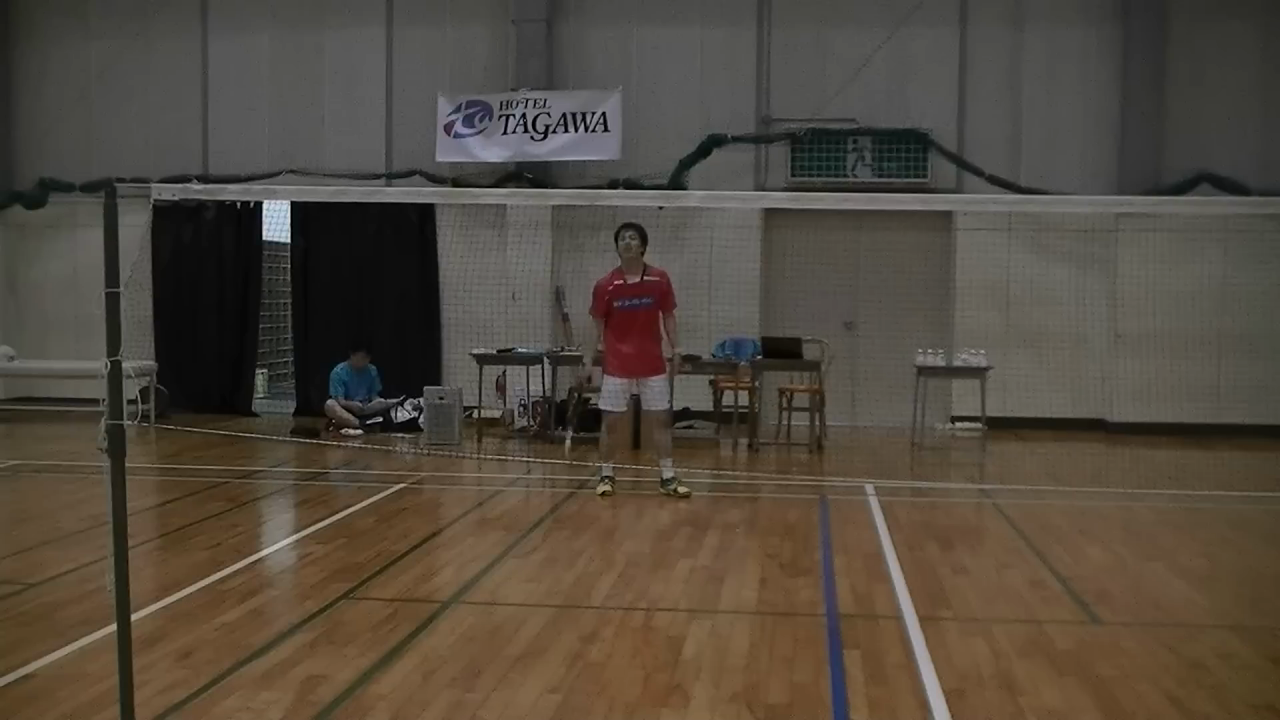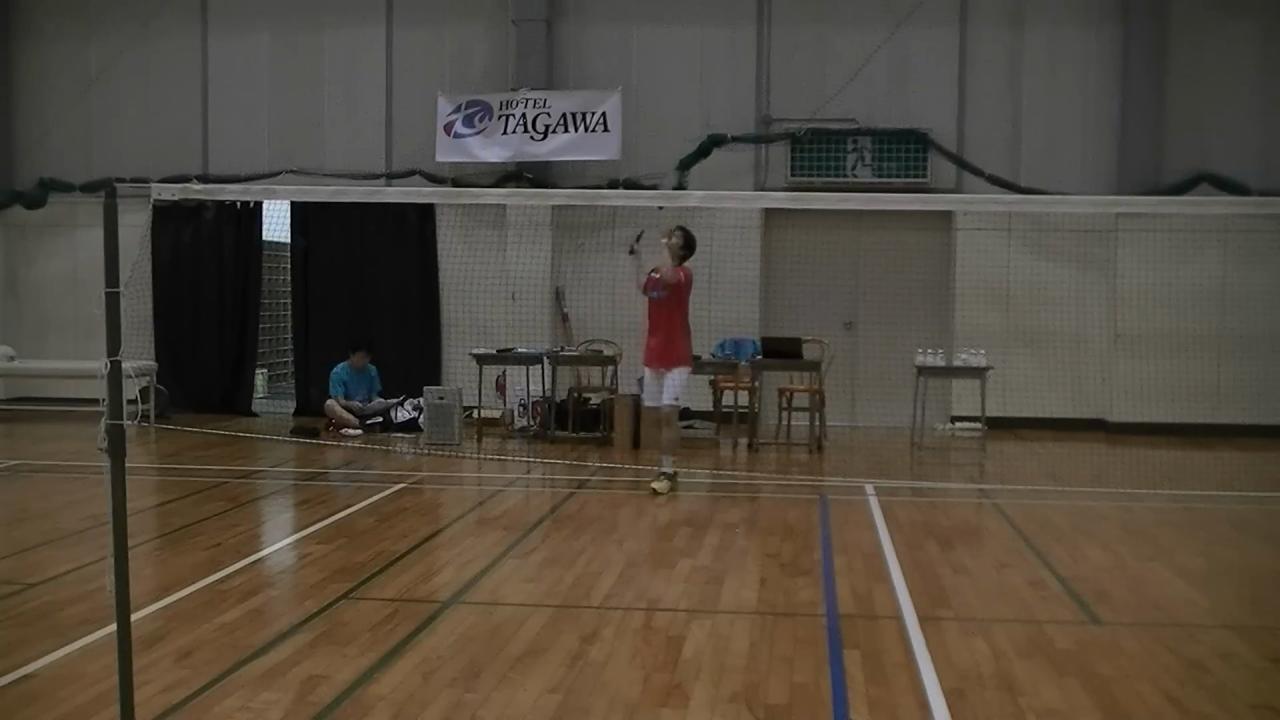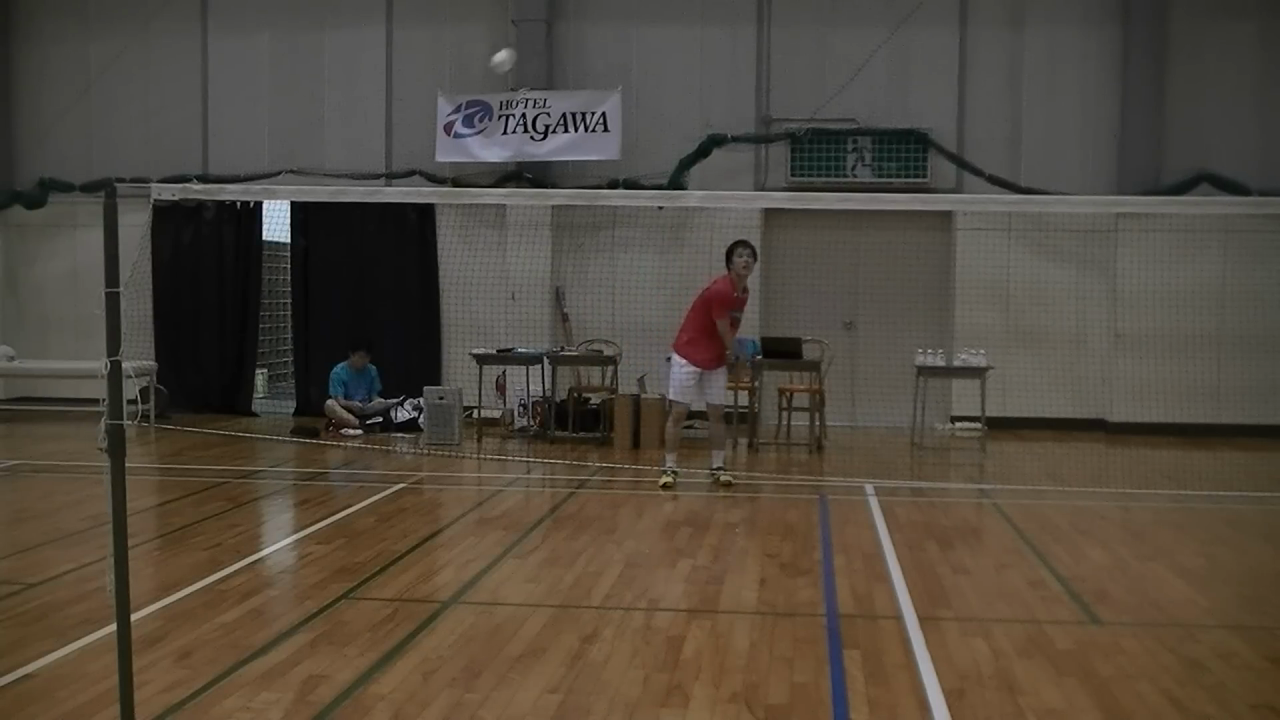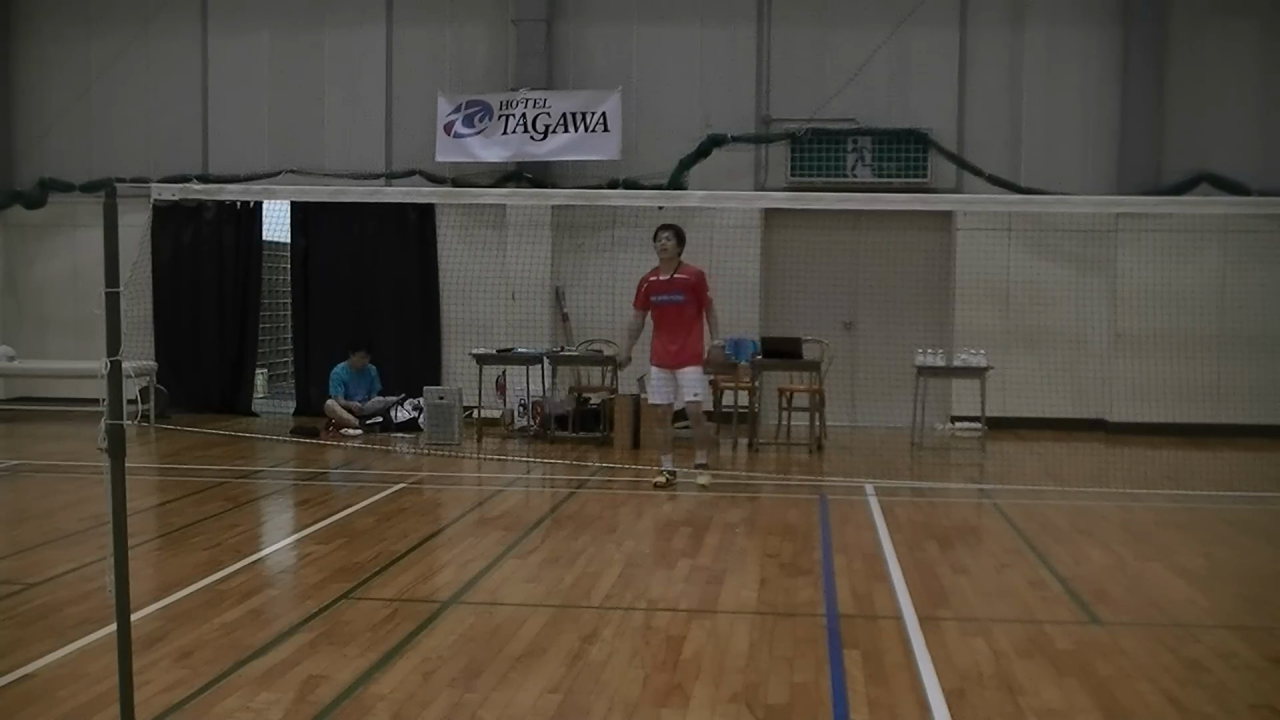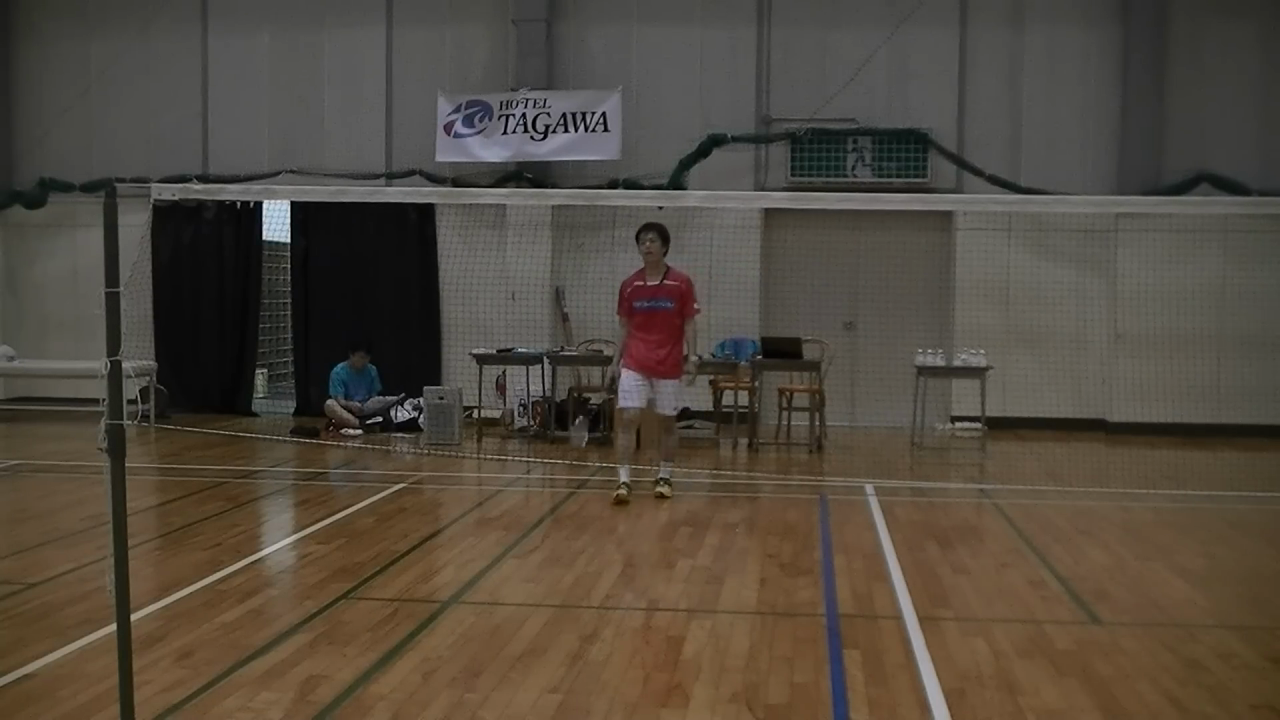
dt=1s
person 1, frame 1
left shoulder: (660, 279)
right shoulder: (605, 285)
left elbow: (668, 317)
right elbow: (599, 326)
left wrist: (674, 351)
left hip: (652, 364)
right hip: (617, 365)
left knee: (660, 419)
right knee: (612, 421)
left ankle: (668, 478)
right ankle: (606, 475)
person 1, frame 2
left shoulder: (682, 275)
right shoulder: (653, 275)
left elbow: (667, 274)
left wrist: (665, 242)
right wrist: (637, 258)
left hip: (675, 358)
right hip: (652, 356)
left knee: (668, 413)
right knee: (656, 415)
left ankle: (667, 472)
right ankle: (665, 468)
person 1, frame 3
left shoulder: (743, 291)
right shoulder: (721, 290)
right elbow: (724, 331)
left wrist: (730, 352)
right wrist: (736, 354)
left hip: (715, 360)
right hip: (688, 355)
left knee: (717, 413)
right knee: (678, 412)
left ankle: (718, 467)
right ankle: (669, 468)
person 1, frame 4
left shoulder: (694, 276)
right shoulder: (646, 282)
left elbow: (708, 310)
right elbow: (638, 319)
left wrist: (715, 341)
right wrist: (626, 350)
left hip: (689, 357)
right hip: (659, 358)
left knee: (694, 411)
right knee: (661, 414)
left ankle: (702, 463)
right ankle: (667, 469)
person 1, frame 5
left shoulder: (682, 283)
right shoulder: (629, 286)
left elbow: (689, 324)
right elbow: (625, 327)
left wrist: (692, 357)
right wrist: (616, 361)
left hip: (669, 365)
right hip: (634, 364)
left knee: (668, 422)
right knee: (627, 419)
left ankle: (664, 477)
right ankle: (624, 481)
